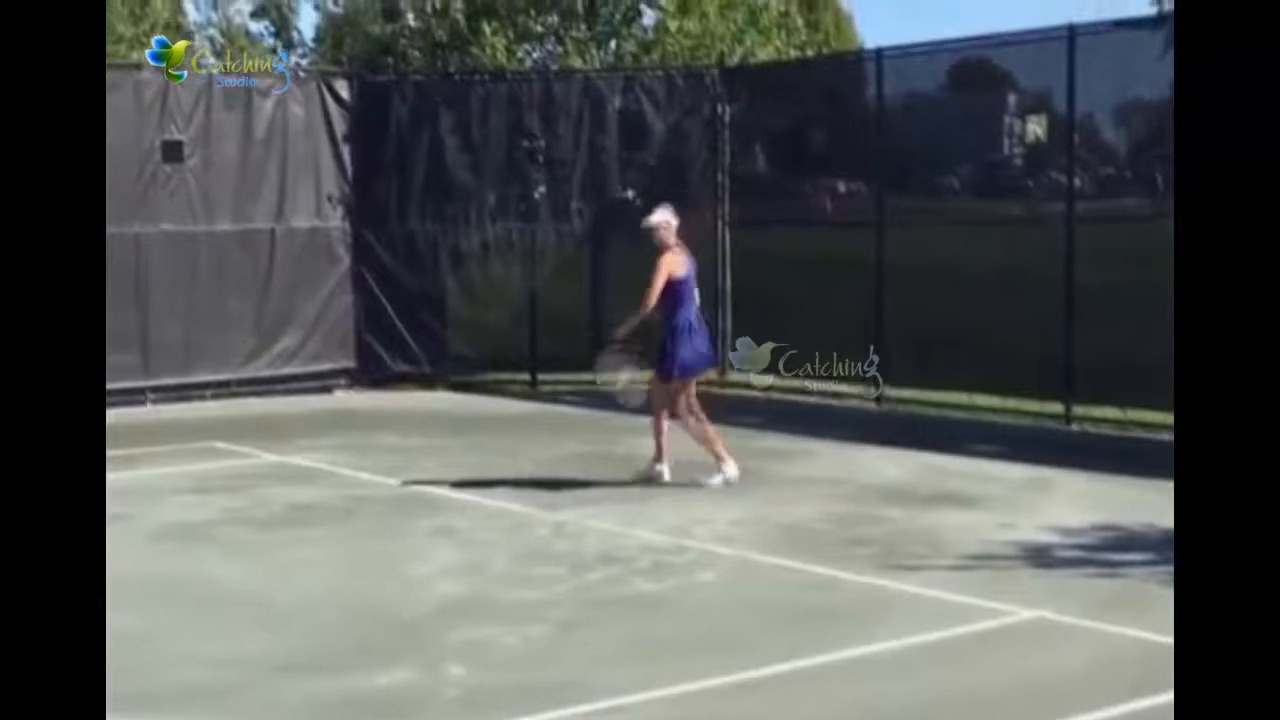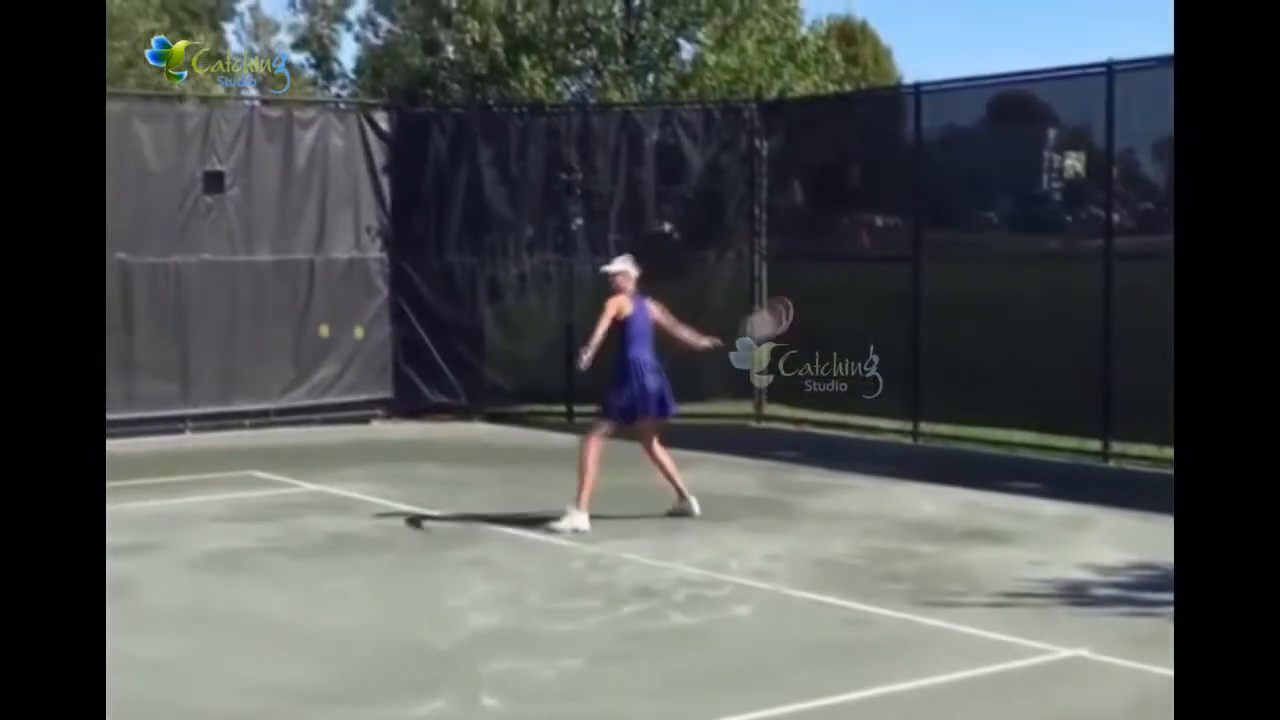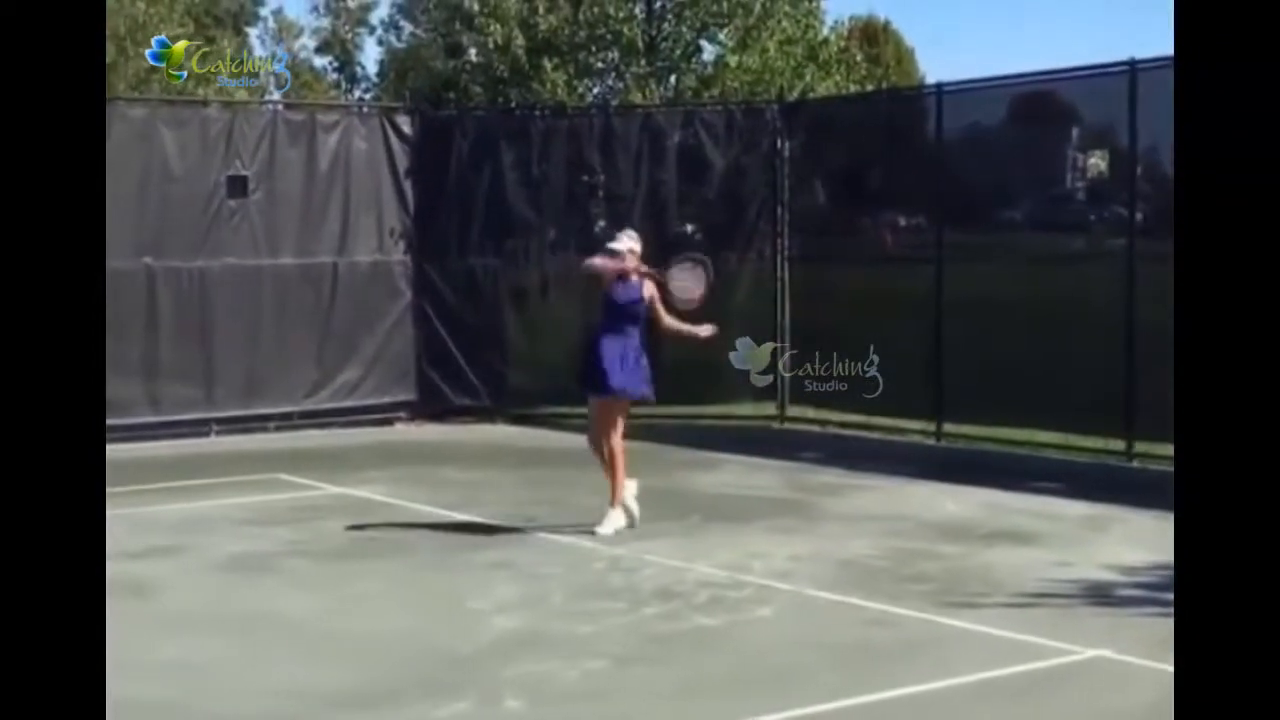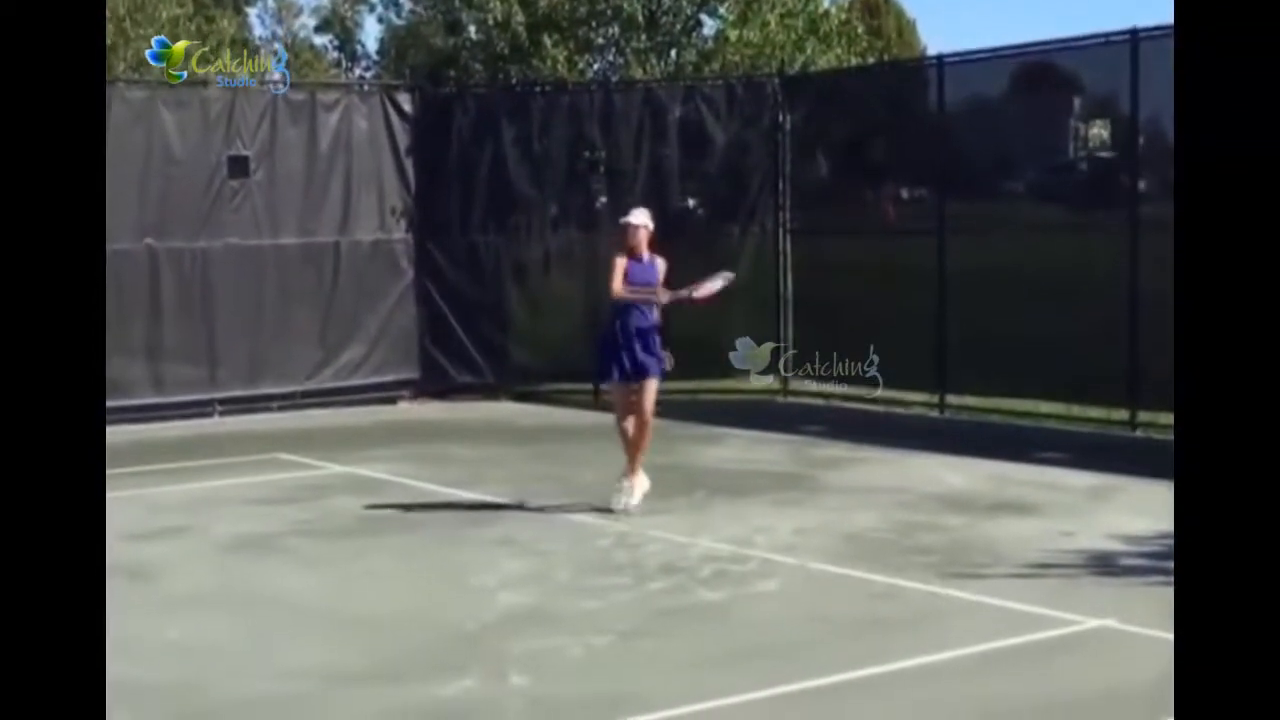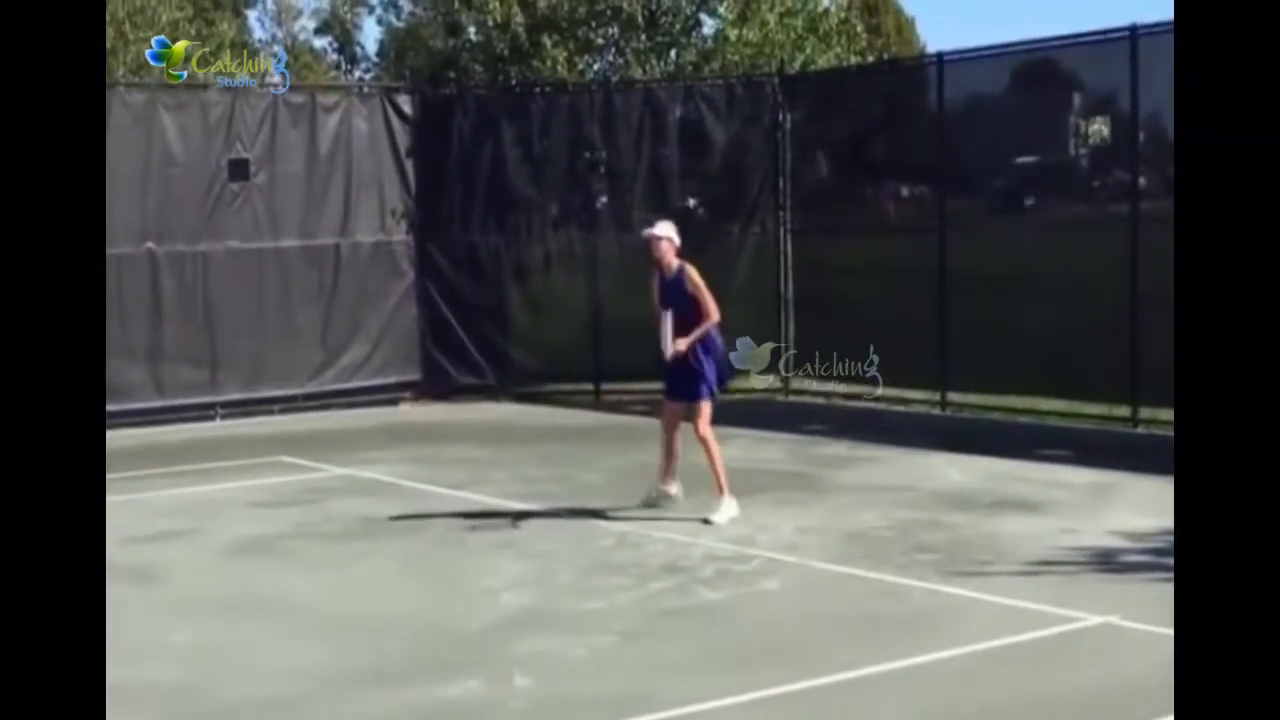
dt=0.5s
person 1, frame 1
left shoulder: (667, 259)
right shoulder: (684, 254)
left elbow: (650, 303)
left wrist: (627, 326)
left hip: (681, 332)
right hip: (688, 329)
left knee: (684, 410)
right knee: (657, 395)
left ankle: (725, 464)
right ankle: (659, 463)
person 1, frame 2
left shoulder: (616, 301)
right shoulder: (648, 304)
left elbow: (602, 325)
right elbow: (675, 327)
left wrist: (588, 351)
right wrist: (702, 341)
left hip: (630, 374)
right hip: (651, 374)
left knee: (592, 440)
right knee: (651, 443)
left ankle: (579, 513)
right ankle: (686, 498)
person 1, frame 3
left shoulder: (648, 286)
right shoulder: (610, 279)
left elbow: (663, 320)
right elbow: (590, 265)
left wrist: (694, 330)
right wrist: (621, 267)
left hip: (628, 358)
right hip: (602, 355)
left knee: (612, 437)
right knee: (595, 438)
left ankle: (615, 510)
right ankle: (623, 488)
person 1, frame 4
left shoulder: (659, 264)
right shoulder: (621, 260)
right elbow: (616, 290)
left wrist: (662, 342)
right wrist: (650, 294)
left hip: (648, 339)
right hip: (620, 338)
left knee: (646, 412)
right knee: (622, 416)
left ankle: (629, 478)
right ankle: (637, 477)
person 1, frame 5
left shoulder: (689, 274)
right shoulder: (657, 279)
left elbow: (713, 316)
left wrist: (688, 341)
right wrist: (669, 344)
left hip: (702, 353)
right hip: (678, 357)
left knee: (702, 430)
right knee: (669, 425)
left ankle: (727, 500)
right ankle: (668, 484)
